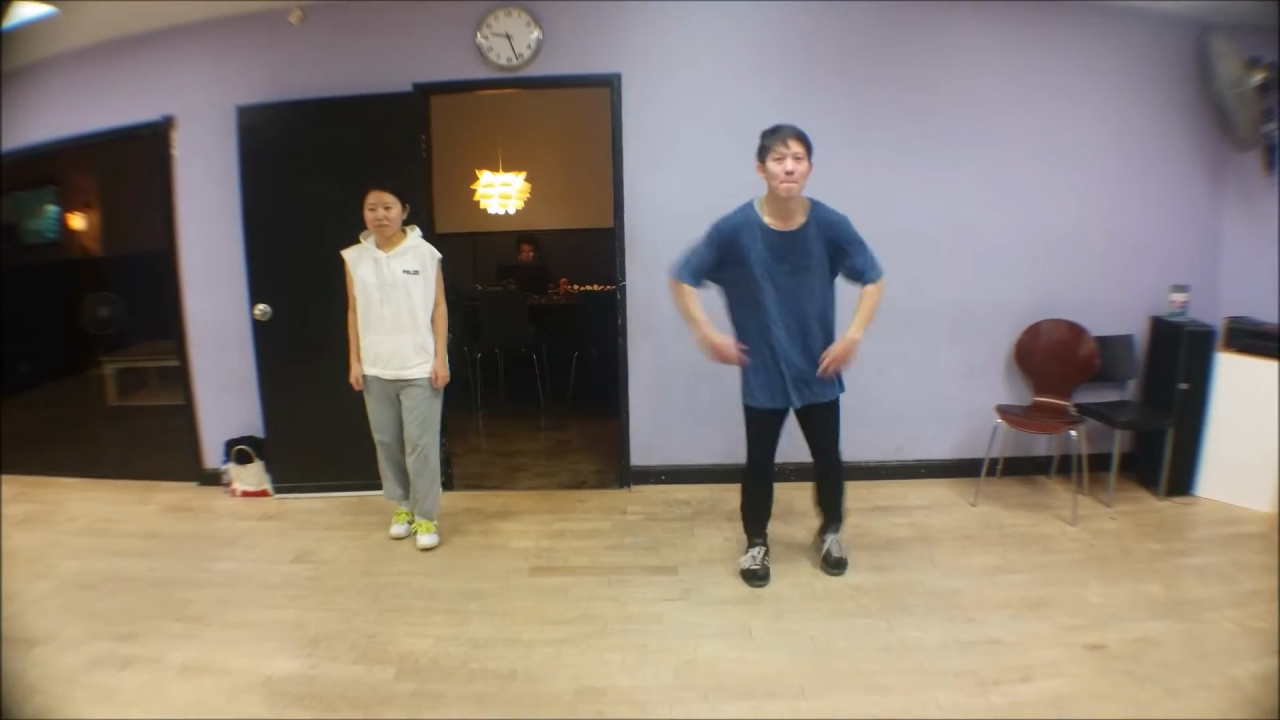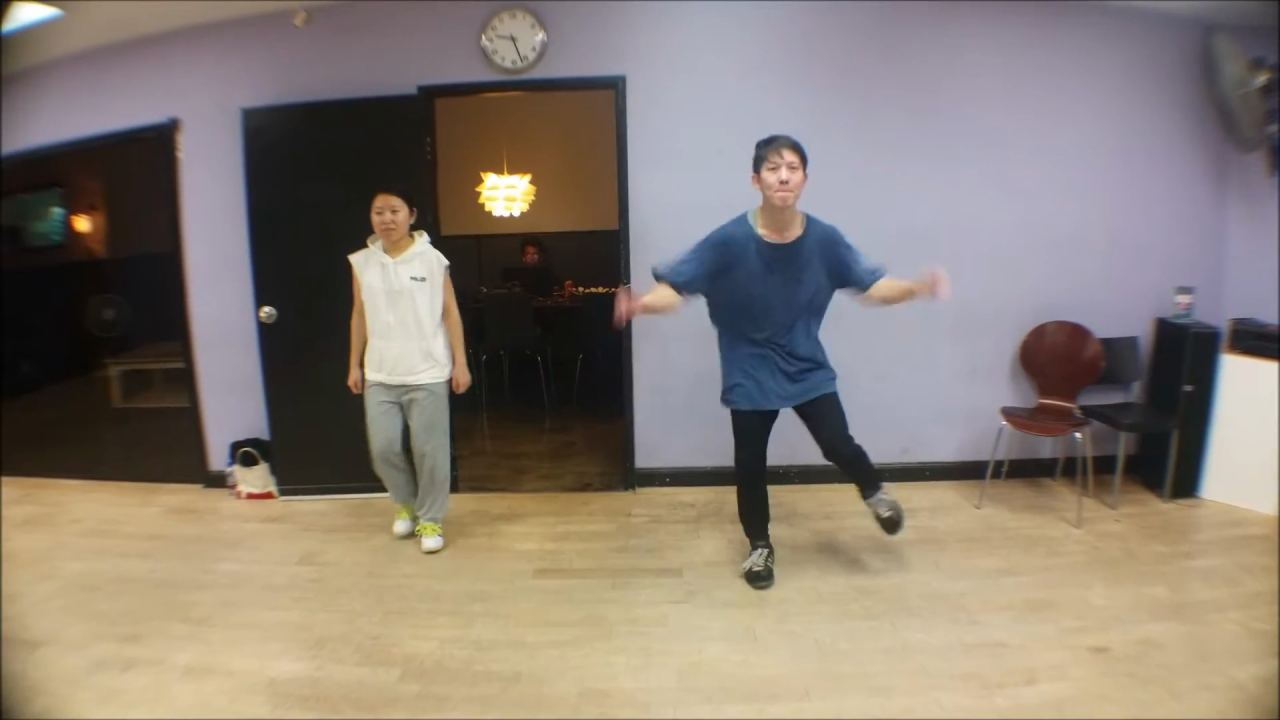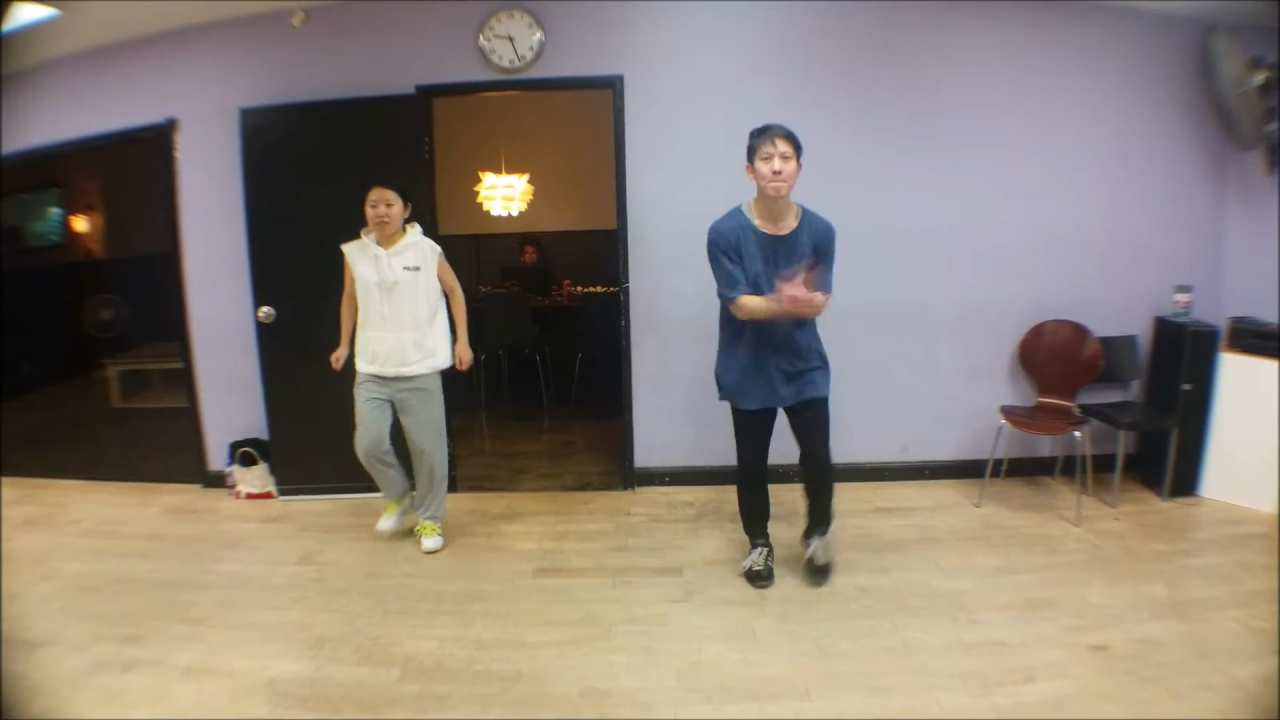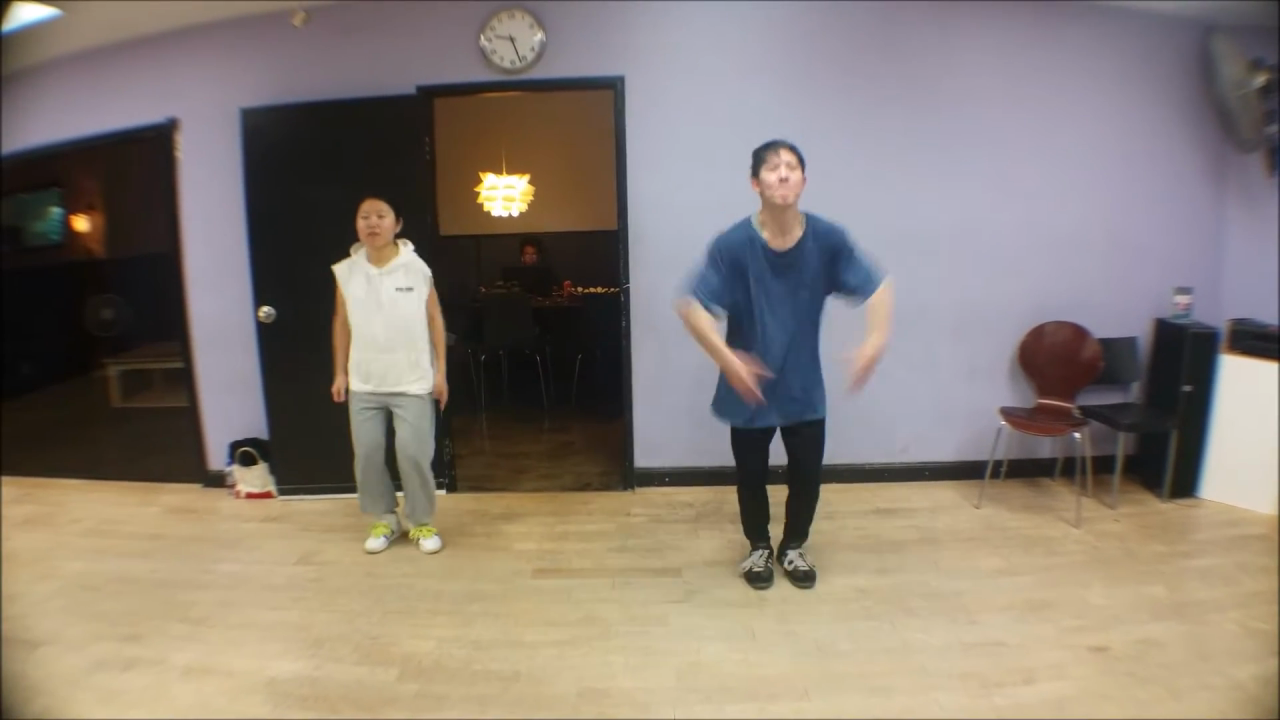
dt=0.2s
person 1, frame 1
left shoulder: (831, 225)
right shoulder: (733, 229)
left elbow: (873, 280)
right elbow: (682, 279)
left wrist: (853, 336)
right wrist: (705, 331)
left hip: (817, 367)
right hip: (762, 369)
left knee: (827, 455)
right knee: (759, 461)
left ankle: (831, 530)
right ankle: (756, 542)
person 1, frame 2
left shoulder: (825, 239)
right shoulder: (729, 240)
left elbow: (870, 288)
right elbow: (673, 287)
left wrist: (913, 289)
right wrist: (643, 304)
left hip: (808, 370)
right hip: (750, 375)
left knee: (840, 447)
right knee: (750, 466)
left ankle: (874, 493)
right ankle: (760, 546)
person 1, frame 3
left shoulder: (819, 231)
right shoulder: (726, 232)
left elbow: (818, 304)
right elbow: (739, 306)
left wrist: (802, 300)
right wrist: (780, 303)
left hip: (804, 367)
right hip: (748, 370)
left knee: (816, 458)
right knee: (751, 463)
left ankle: (817, 534)
right ankle: (759, 543)
person 1, frame 4
left shoulder: (828, 238)
right shoulder: (733, 244)
left elbow: (877, 288)
right elbow: (693, 307)
left wrist: (876, 339)
right wrist: (727, 359)
left hip: (803, 389)
right hip: (750, 388)
left knee: (806, 475)
right knee: (751, 473)
left ankle: (793, 546)
right ankle: (759, 547)
person 2, frame 1
left shoulder: (424, 254)
right shoulder: (354, 258)
left elbow: (439, 308)
right elbow: (354, 312)
left wrist: (440, 359)
right wrist: (354, 361)
left hip: (420, 367)
right hip: (376, 369)
left knee: (421, 444)
right knee: (387, 442)
left ankle: (426, 517)
right ankle: (403, 507)
person 2, frame 2
left shoulder: (431, 259)
right shoulder: (362, 263)
left elbow: (450, 312)
right elbow: (359, 316)
left wrist: (460, 363)
right wrist: (355, 365)
left hip: (428, 373)
right hip: (380, 375)
left knee: (429, 450)
right knee: (383, 449)
left ankle: (431, 520)
right ankle: (405, 505)
person 2, frame 3
left shoulder: (425, 250)
right shoulder: (354, 253)
left elbow: (454, 290)
left wrist: (462, 340)
right wrist: (344, 343)
left hip: (420, 367)
right hip: (371, 369)
left knee: (427, 447)
right knee: (369, 444)
left ankle: (429, 519)
right ankle: (397, 498)
person 2, frame 4
left shoulder: (415, 269)
right shoulder: (346, 272)
left elbow: (434, 320)
right elbow: (342, 323)
left wrist: (440, 372)
right wrist: (340, 373)
left hip: (411, 383)
right hip: (364, 384)
left knee: (413, 454)
right knee: (367, 456)
left ankle: (422, 522)
right ankle: (384, 520)
